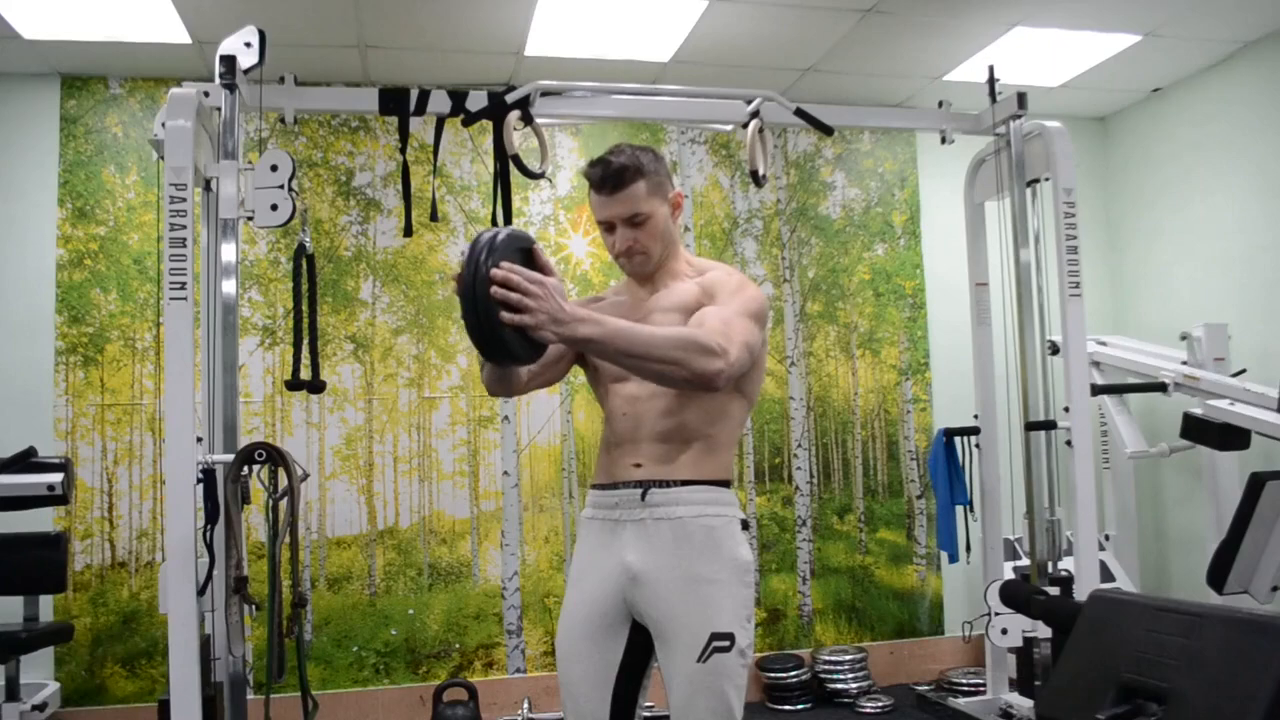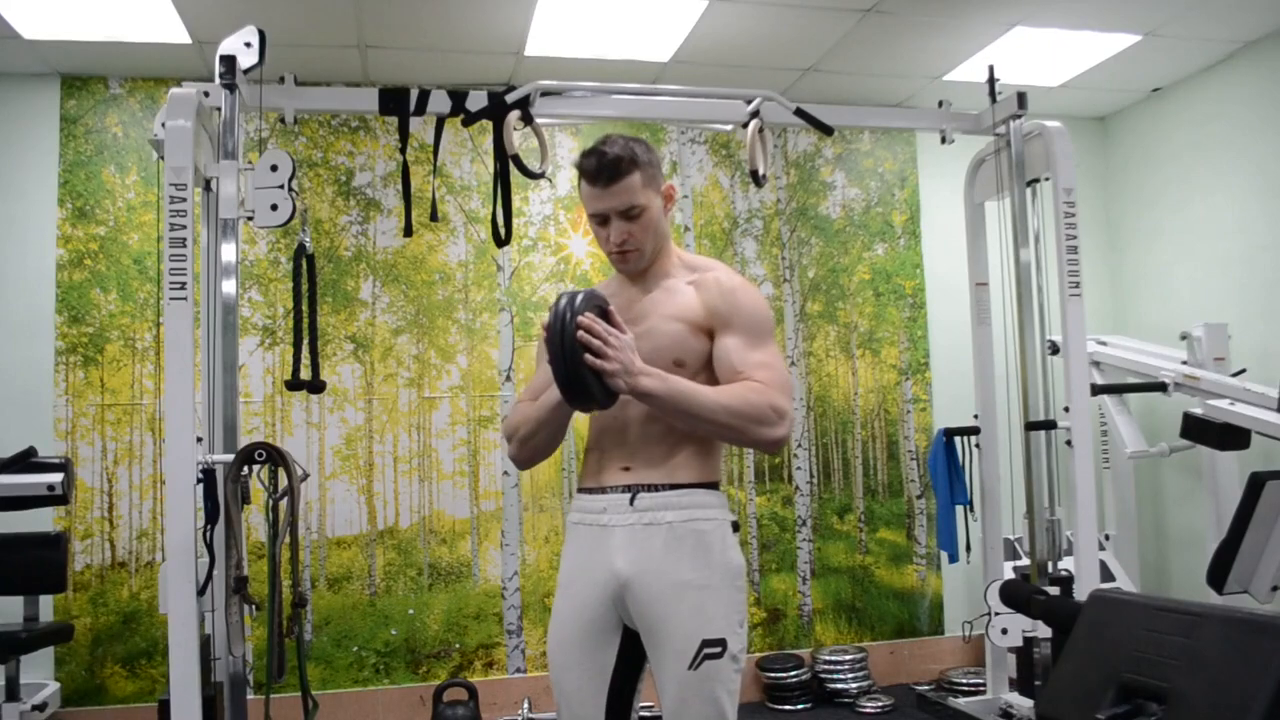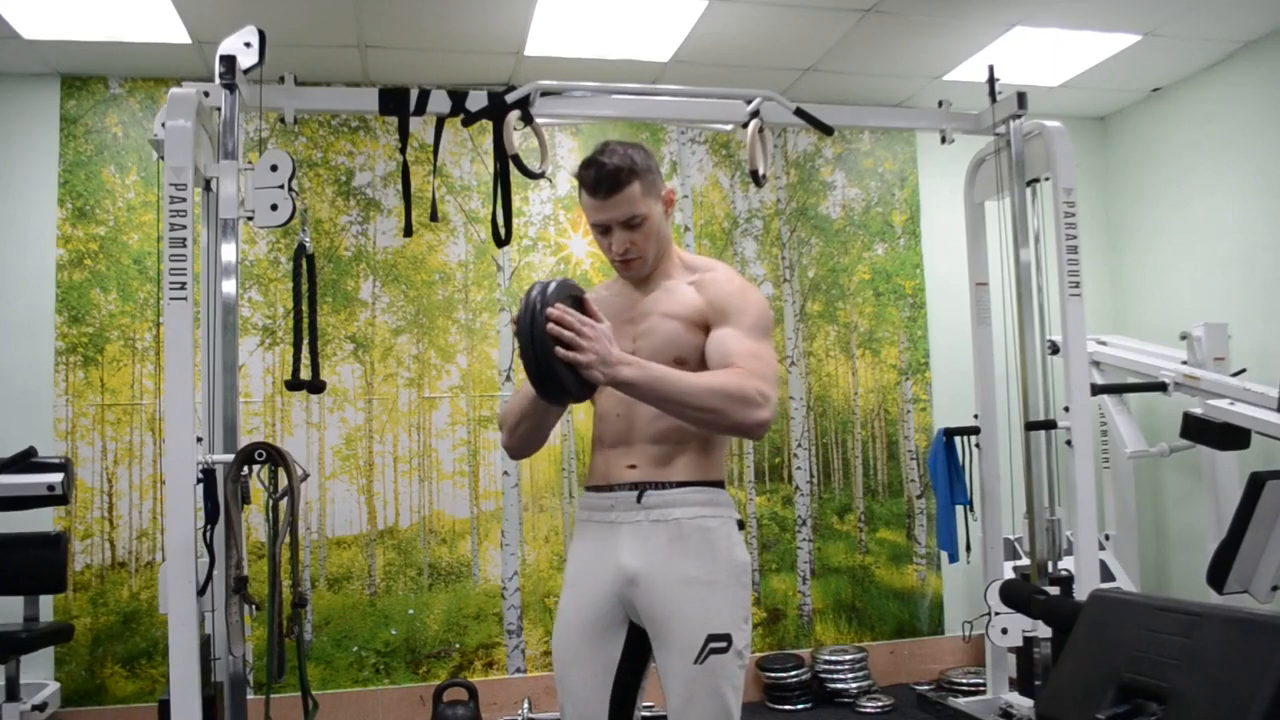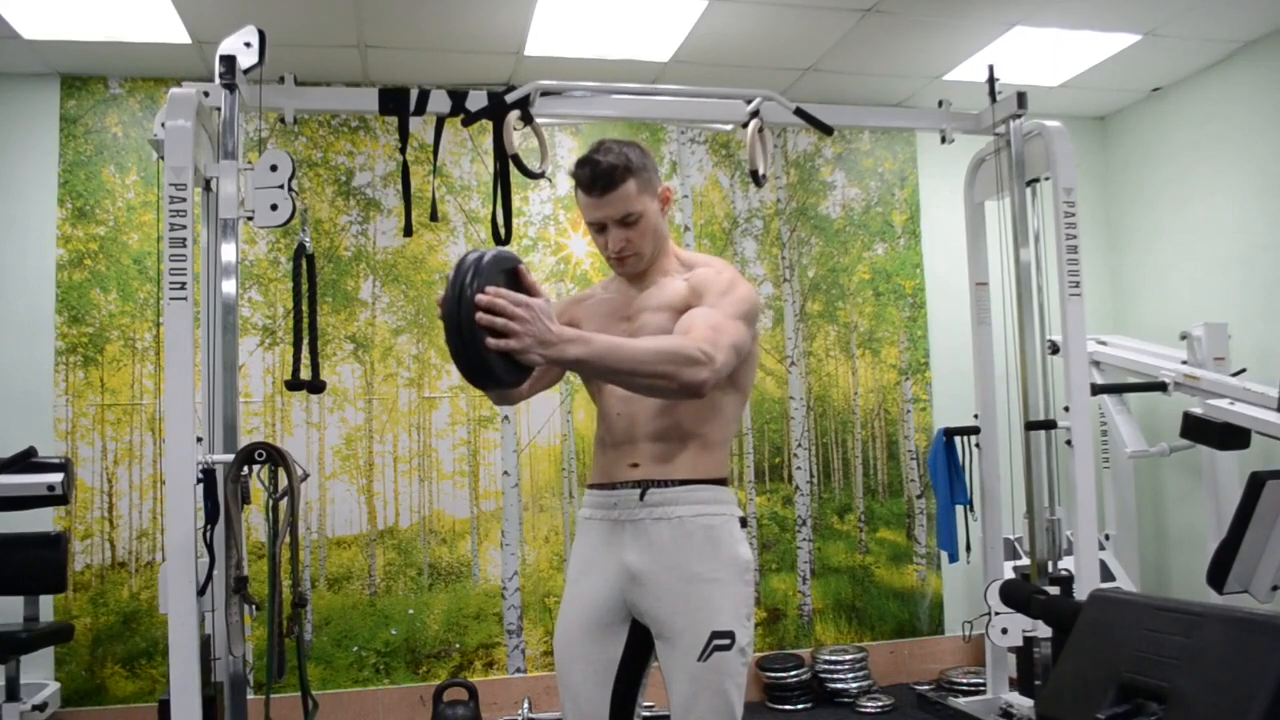
dt=0.7s
person 1, frame 1
left shoulder: (730, 291)
right shoulder: (592, 310)
left elbow: (709, 364)
right elbow: (507, 381)
left wrist: (573, 324)
right wrist: (502, 322)
left hip: (694, 530)
right hip: (602, 532)
person 1, frame 2
left shoulder: (722, 293)
right shoulder: (583, 314)
left elbow: (771, 420)
right elbow: (521, 447)
left wrist: (640, 376)
left hip: (686, 532)
right hip: (590, 535)
person 1, frame 3
left shoulder: (723, 292)
right shoulder: (583, 311)
left elbow: (753, 407)
right elbow: (517, 440)
left wrist: (618, 367)
left hip: (690, 531)
right hip: (598, 534)
person 1, frame 4
left shoulder: (720, 286)
right shoulder: (582, 308)
left elbow: (695, 368)
right elbow: (512, 385)
left wrist: (560, 342)
right wrist: (491, 341)
left hip: (692, 528)
right hip: (600, 531)
